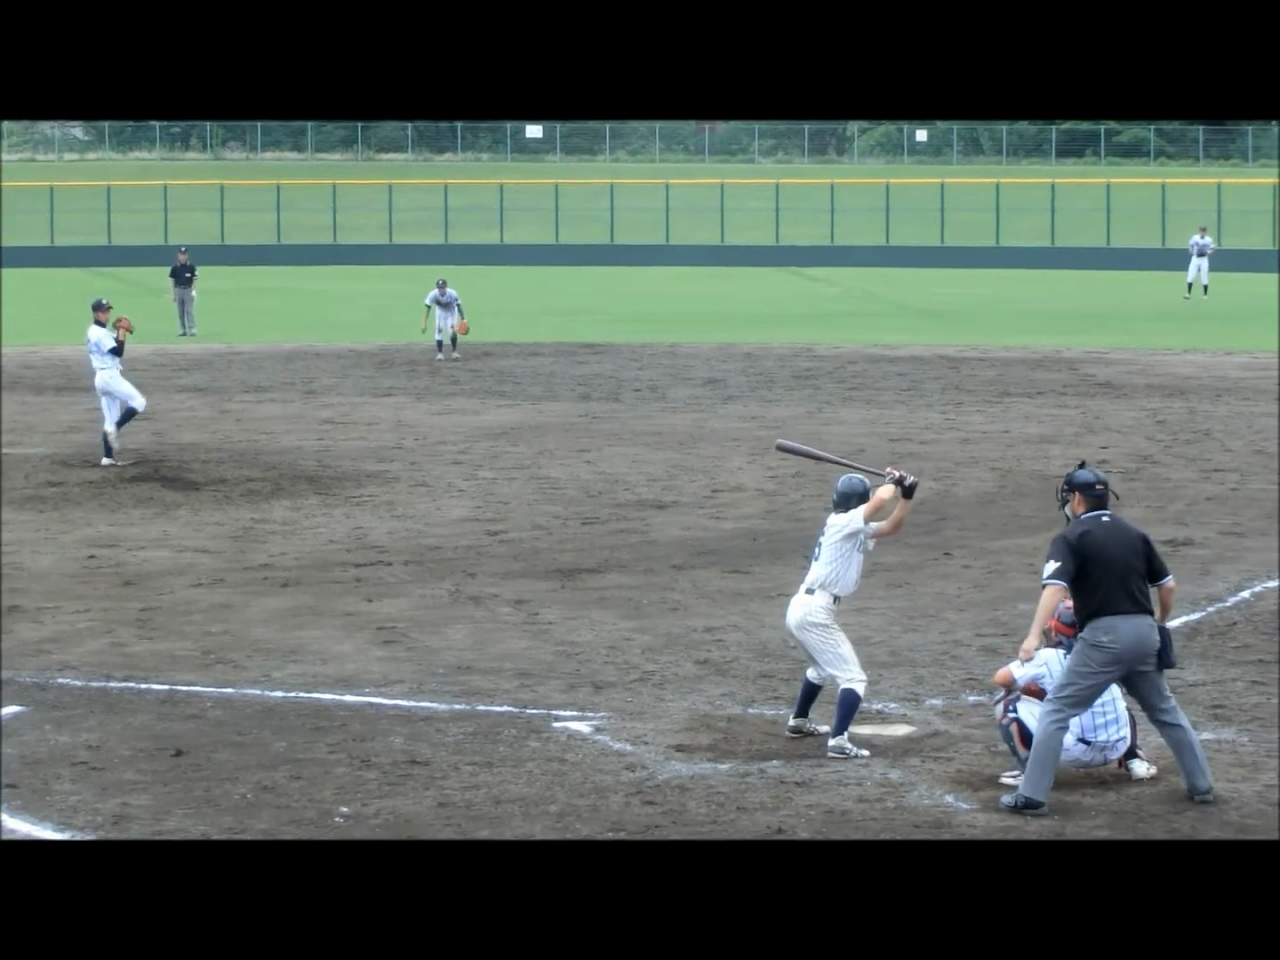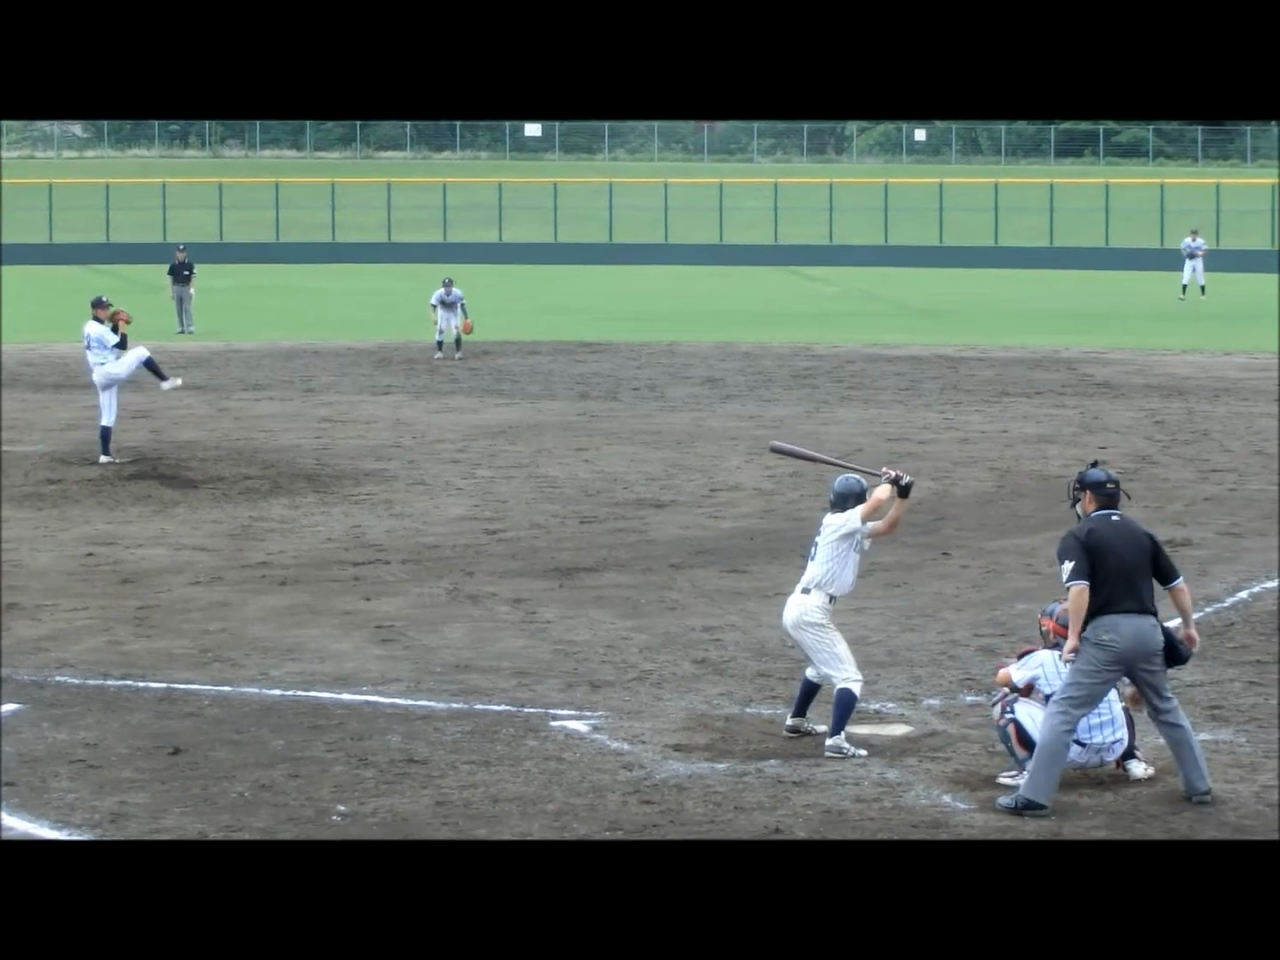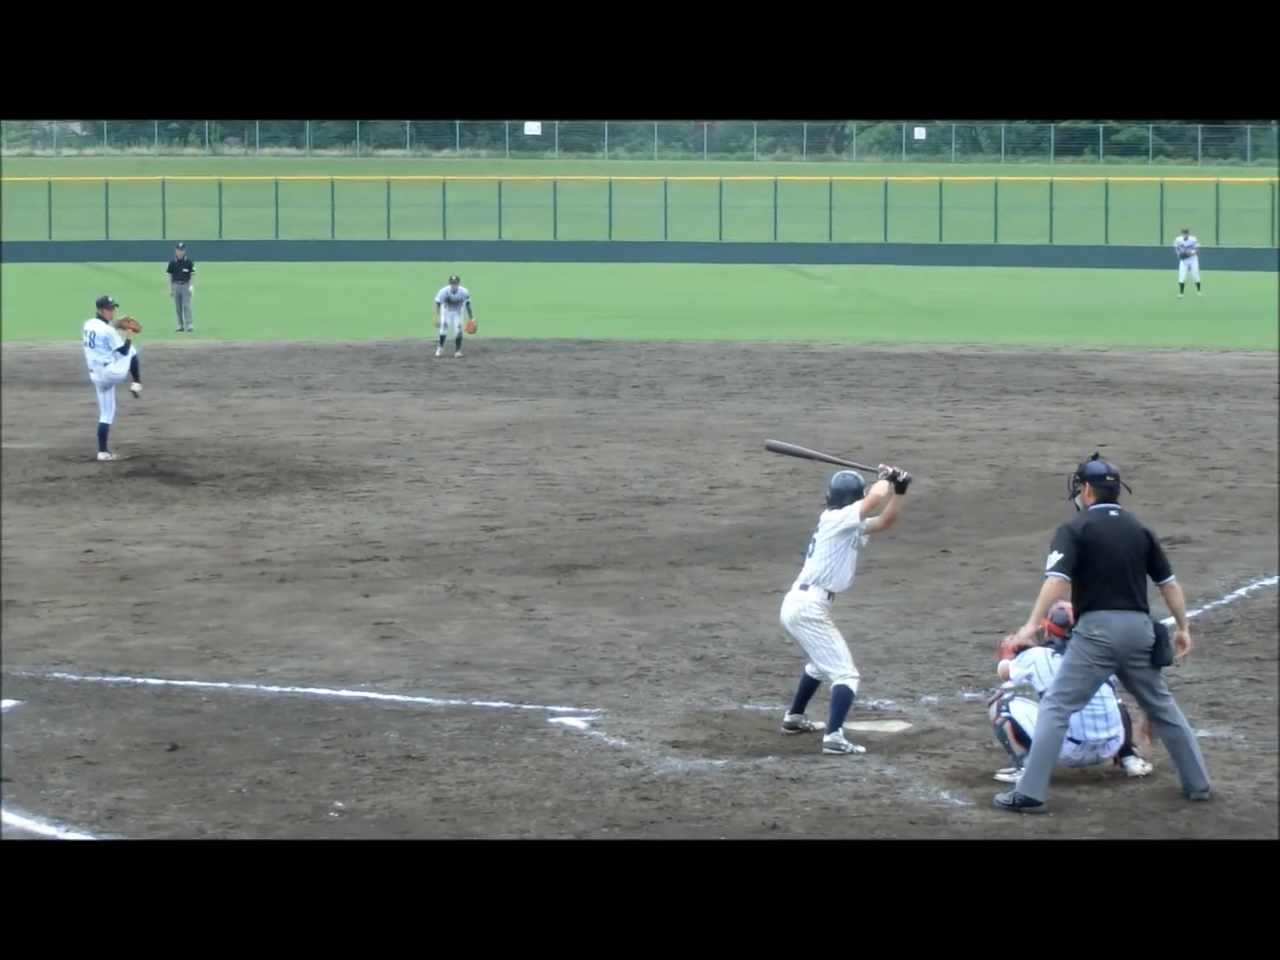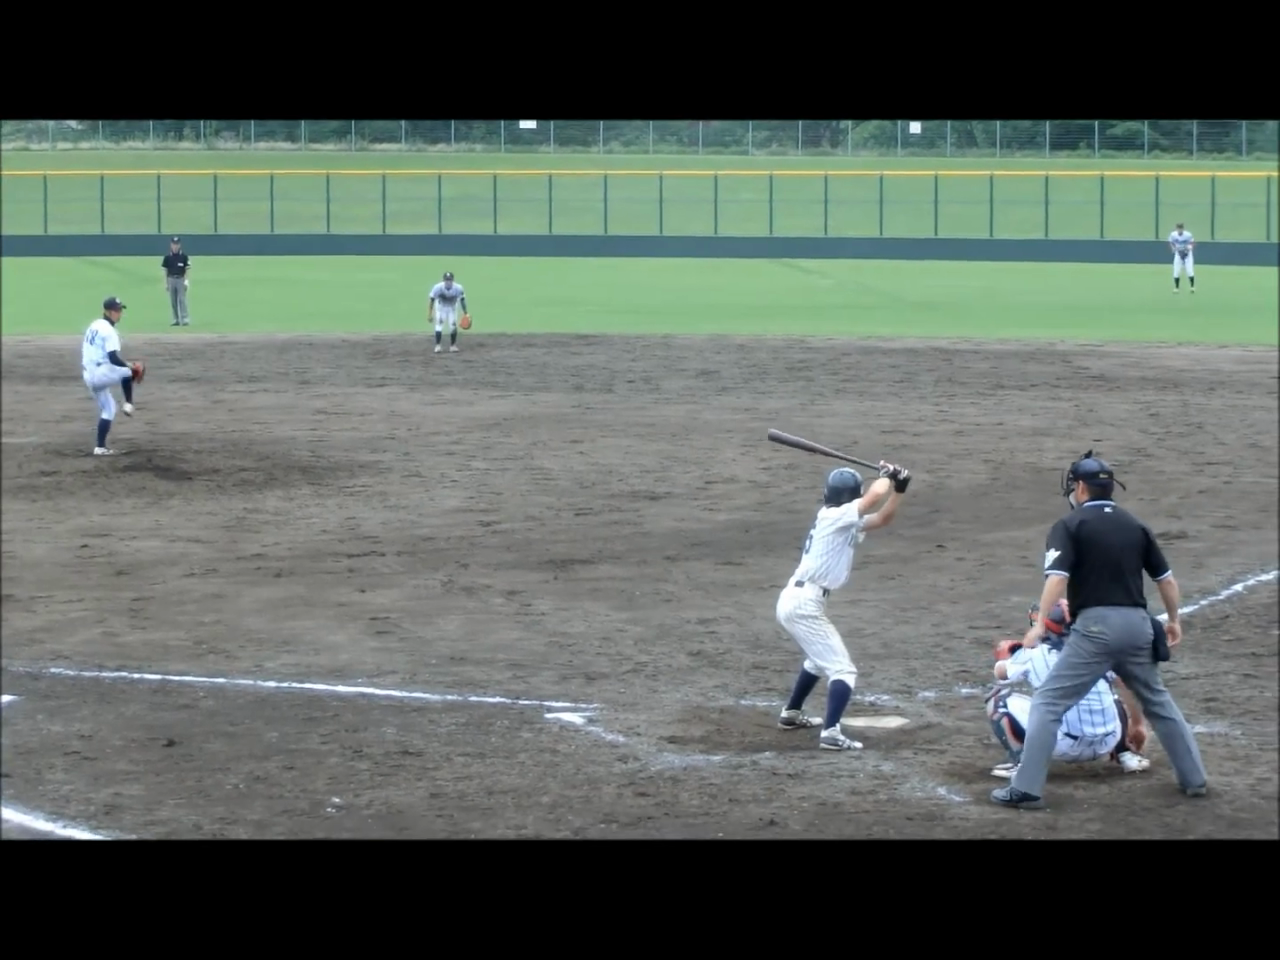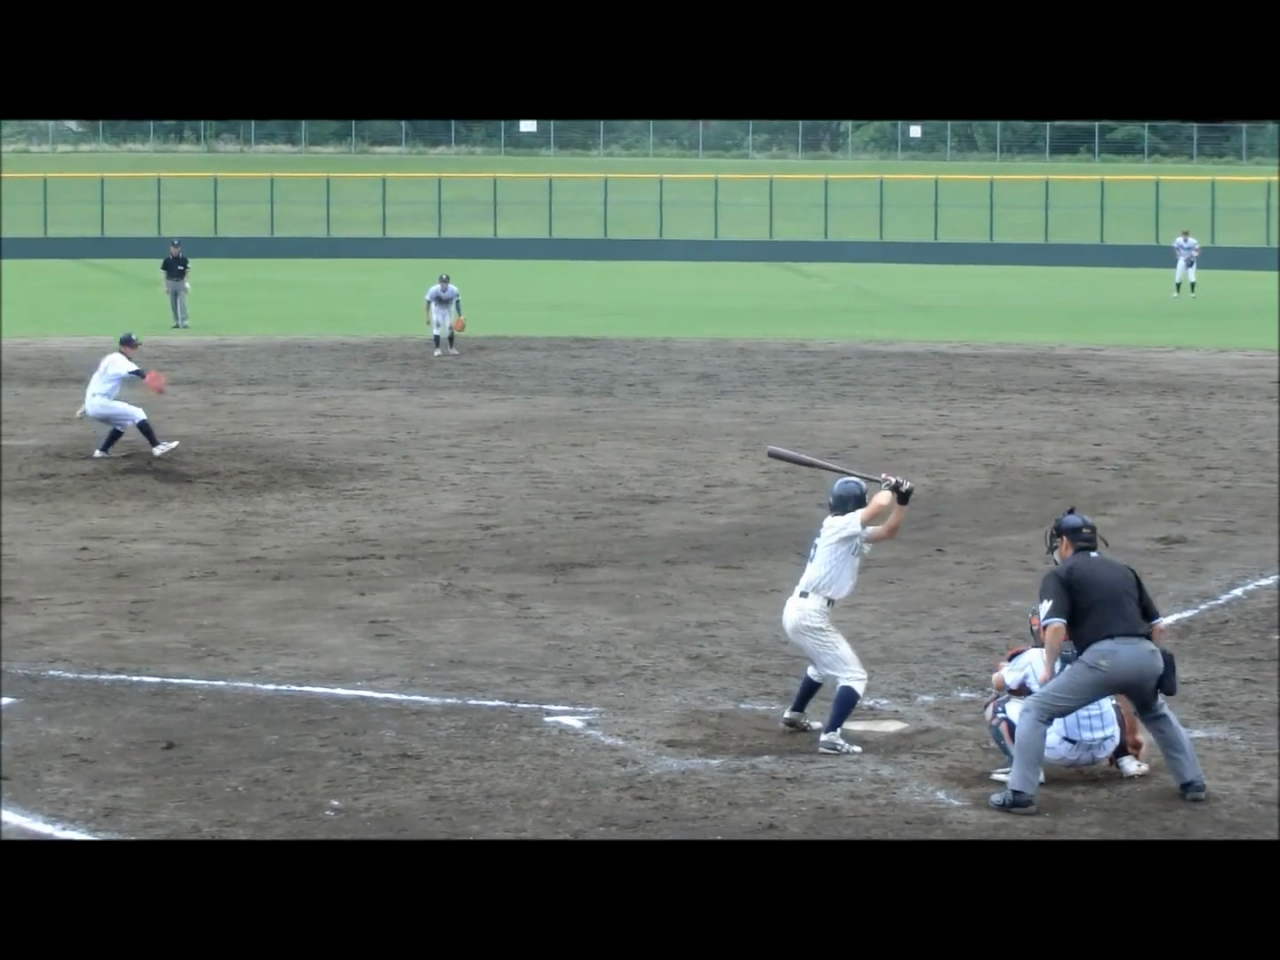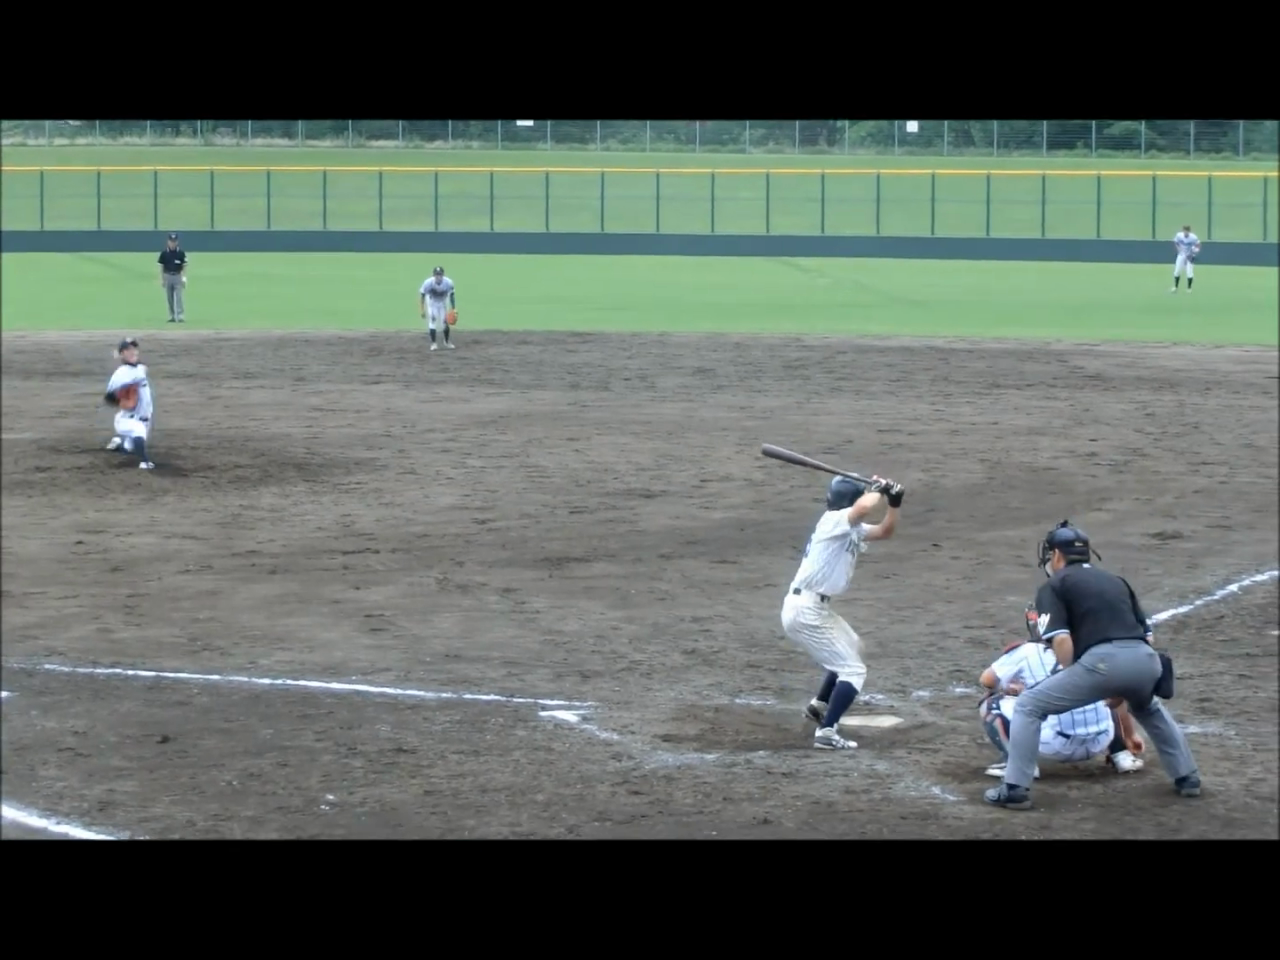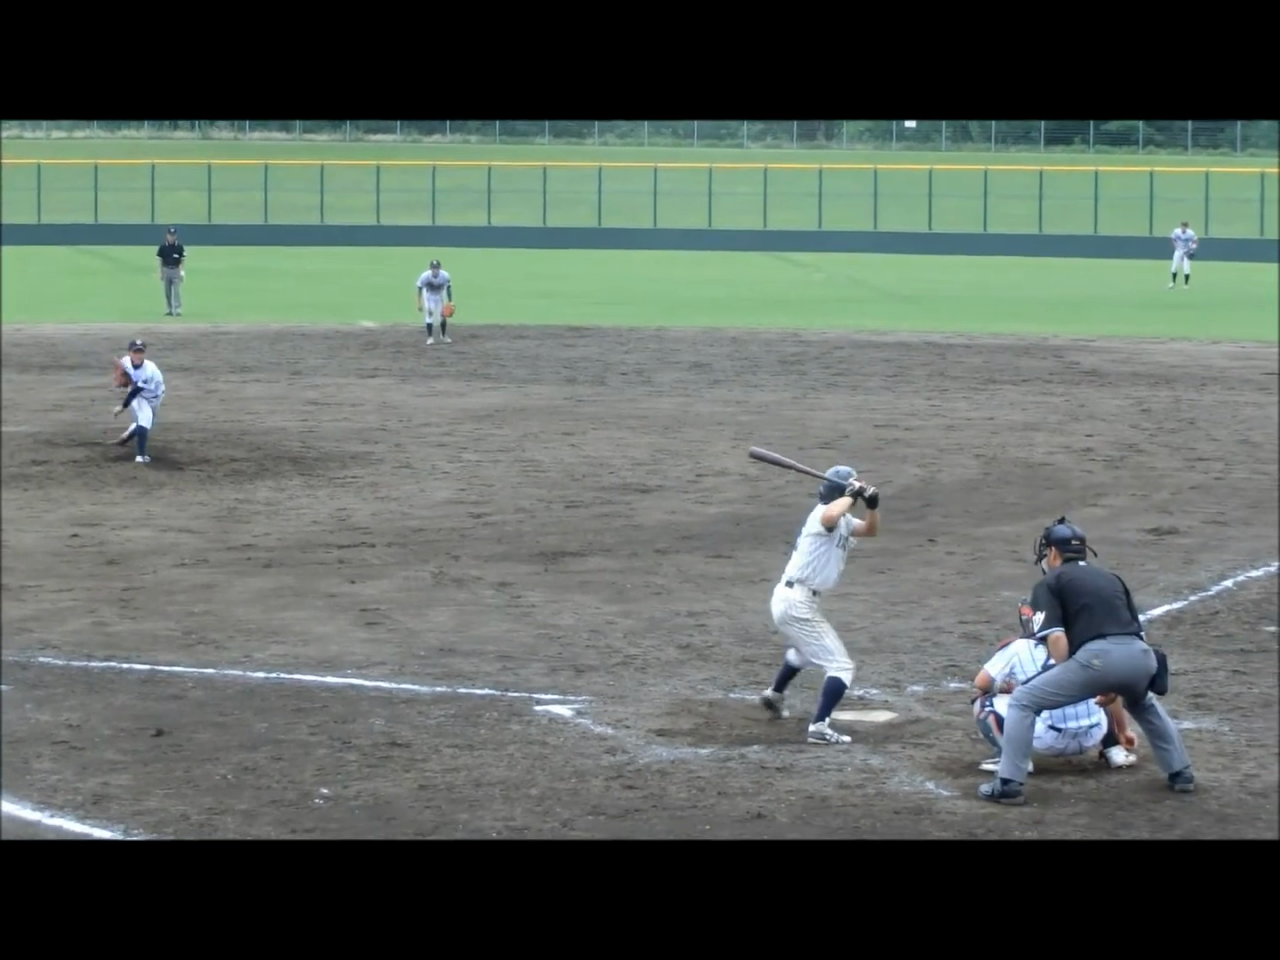
dt=0.3s
person 1, frame 1
left shoulder: (1070, 537)
right shoulder: (1134, 533)
left elbow: (1054, 588)
right elbow: (1167, 585)
left wrist: (1034, 635)
right wrist: (1159, 623)
left hip: (1103, 636)
right hip: (1144, 632)
left knee: (1056, 710)
right knee: (1164, 711)
left ankle: (1031, 796)
right ankle: (1201, 785)
person 1, frame 2
left shoulder: (1078, 536)
right shoulder: (1143, 534)
left elbow: (1078, 590)
right elbow: (1177, 586)
left wrist: (1073, 636)
right wrist: (1188, 626)
left hip: (1106, 634)
right hip: (1148, 632)
left knee: (1063, 711)
right knee: (1166, 710)
left ankle: (1034, 796)
right ankle: (1199, 785)
person 1, frame 3
left shoulder: (1074, 528)
right shoulder: (1141, 530)
left elbow: (1057, 580)
right elbow: (1169, 584)
left wrist: (1033, 623)
right wrist: (1182, 628)
left hip: (1097, 630)
right hip: (1139, 629)
left knee: (1056, 707)
right knee: (1161, 707)
left ankle: (1030, 793)
right ankle: (1197, 783)
person 1, frame 4
left shoulder: (1069, 525)
right shoulder: (1135, 525)
left elbow: (1057, 579)
right elbow: (1167, 579)
left wrist: (1039, 625)
right wrist: (1173, 620)
left hip: (1095, 626)
right hip: (1137, 624)
left knee: (1048, 702)
right knee: (1158, 703)
left ankle: (1025, 788)
right ankle: (1193, 778)
person 1, frame 5
left shoulder: (1059, 574)
right shoulder: (1124, 570)
left elbow: (1055, 626)
right elbow: (1156, 625)
left wrist: (1048, 668)
left hip: (1102, 658)
right hip: (1145, 656)
left knee: (1035, 710)
right knee: (1155, 712)
left ankle: (1020, 793)
right ankle: (1193, 781)
person 1, frame 6
left shoulder: (1053, 586)
right shoulder: (1116, 580)
left elbow: (1061, 640)
left wrist: (1071, 682)
left hip: (1103, 661)
right hip: (1146, 661)
left knee: (1028, 705)
right knee: (1148, 708)
left ankle: (1015, 788)
right ankle: (1187, 777)
person 1, frame 7
left shoulder: (1049, 583)
right shoulder: (1111, 578)
left elbow: (1056, 638)
left wrist: (1067, 682)
left hip: (1098, 658)
right hip: (1140, 657)
left knee: (1022, 701)
right knee: (1143, 704)
left ankle: (1009, 784)
right ankle: (1181, 773)
person 2, frame 1
left shoulder: (855, 528)
right shoulder: (842, 523)
left elbow: (890, 527)
right elbow: (880, 501)
left wrist: (906, 496)
right wrist: (892, 481)
left hip: (803, 608)
right hip: (814, 612)
left knee: (822, 668)
right knee: (853, 678)
left ankle: (798, 722)
right ankle: (838, 741)
person 2, frame 2
left shoulder: (853, 529)
right shoulder: (840, 522)
left elbow: (887, 526)
right elbow: (877, 501)
left wrist: (902, 495)
right wrist: (888, 481)
left hip: (801, 607)
right hip: (811, 611)
left knee: (822, 667)
right knee: (849, 677)
left ankle: (796, 721)
right ankle: (836, 740)
person 2, frame 3
left shoulder: (848, 524)
right shoulder: (838, 518)
left elbow: (884, 522)
right elbow: (876, 497)
left wrist: (899, 490)
right wrist: (885, 477)
left hip: (798, 604)
right hip: (809, 607)
left knee: (822, 663)
right knee: (846, 674)
left ankle: (794, 717)
right ankle: (834, 737)
person 2, frame 4
left shoulder: (845, 521)
right shoulder: (836, 516)
left elbow: (882, 518)
right elbow: (875, 495)
left wrist: (899, 488)
right wrist: (886, 475)
left hip: (795, 600)
right hip: (804, 604)
left knee: (819, 658)
right knee: (843, 669)
left ankle: (791, 713)
right ankle: (831, 732)
person 2, frame 5
left shoulder: (850, 530)
right shoulder: (840, 525)
left elbow: (887, 531)
right elbow: (878, 506)
left wrist: (902, 500)
right wrist: (888, 487)
left hip: (800, 610)
right hip: (810, 614)
left knee: (825, 664)
right knee: (854, 676)
left ankle: (795, 715)
right ankle: (831, 737)
person 2, frame 6
left shoulder: (850, 526)
right shoulder: (835, 521)
left elbow: (885, 532)
right elbow: (862, 507)
left wrist: (894, 502)
right wrist: (879, 490)
left hip: (811, 606)
right hip: (806, 610)
left knee: (851, 646)
right knee: (853, 670)
left ankle: (820, 703)
right ankle: (826, 732)
person 2, frame 7
left shoulder: (841, 520)
right shoulder: (823, 516)
left elbow: (870, 530)
right elbow: (830, 515)
left wrist: (872, 504)
right wrist: (852, 494)
left hip: (792, 599)
right hip: (796, 603)
left knee: (805, 649)
right knee: (841, 666)
left ankle: (775, 694)
right ankle: (819, 727)
